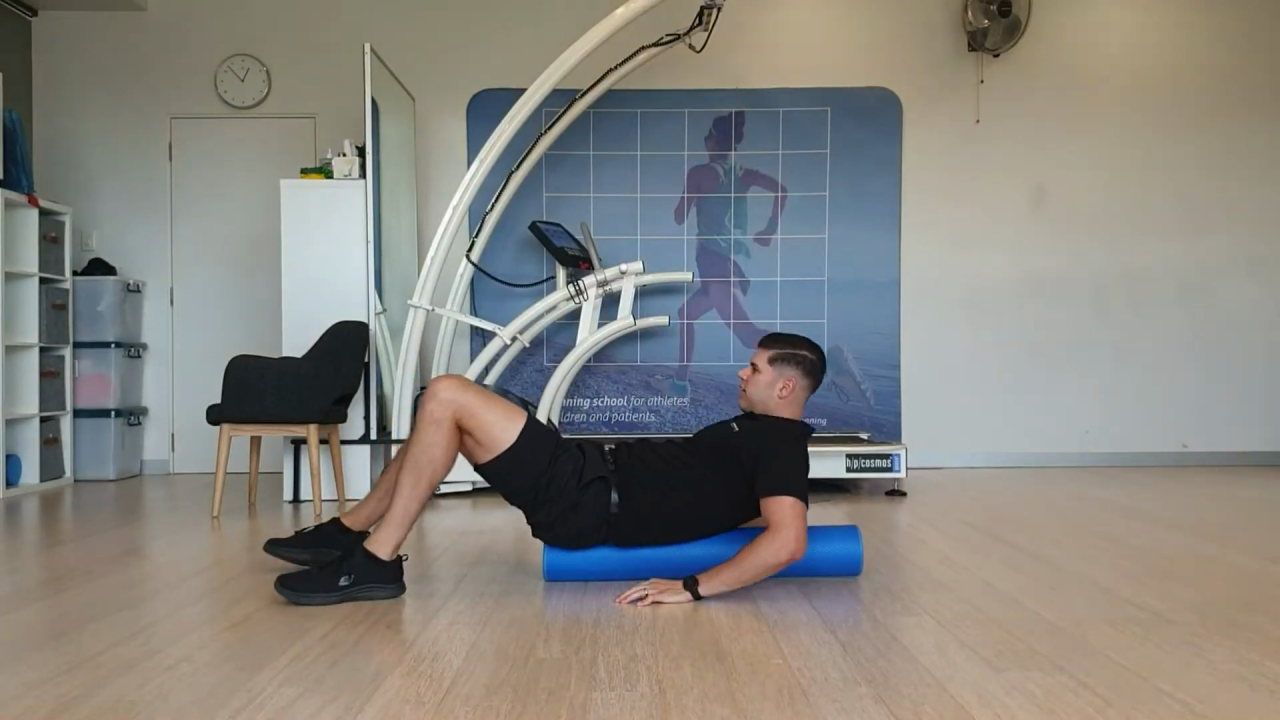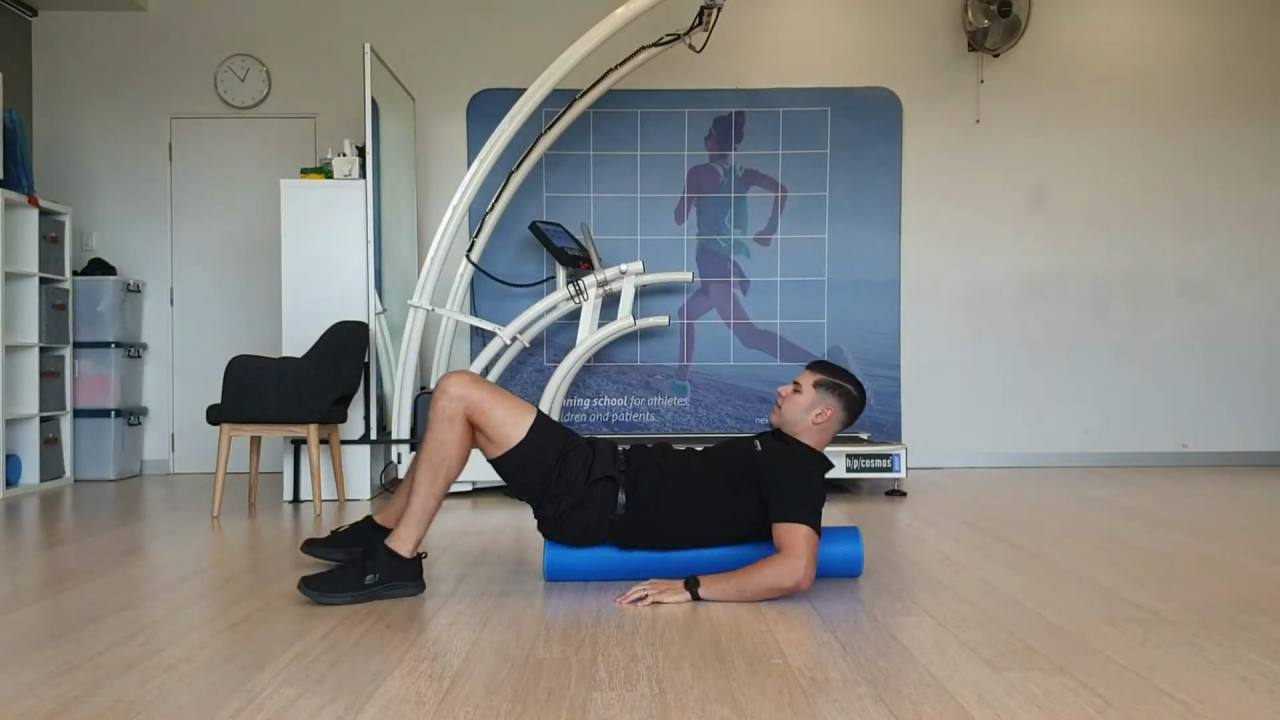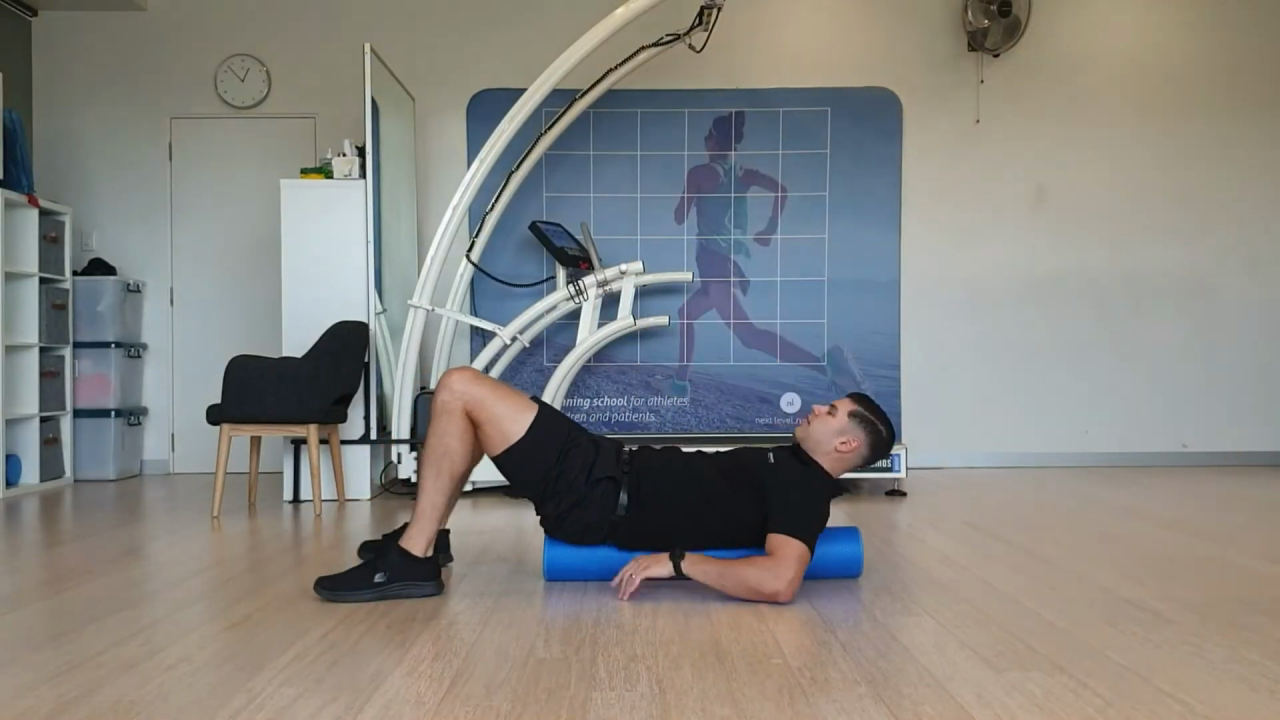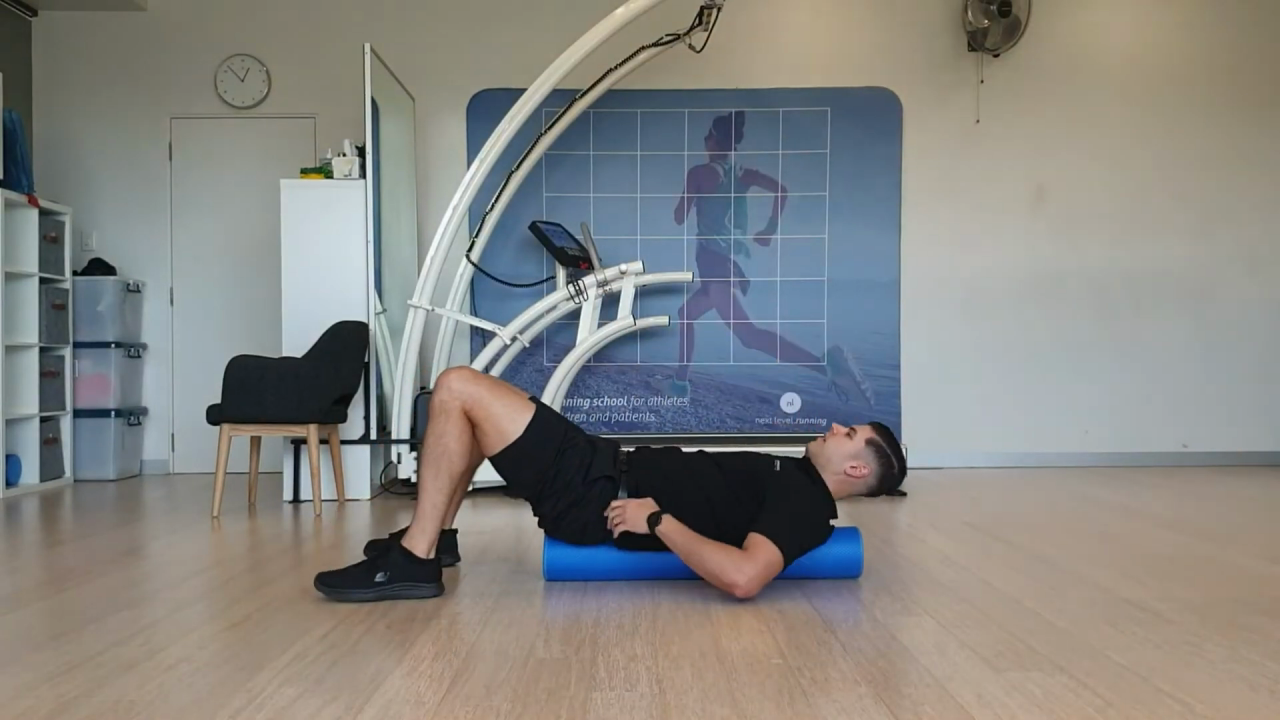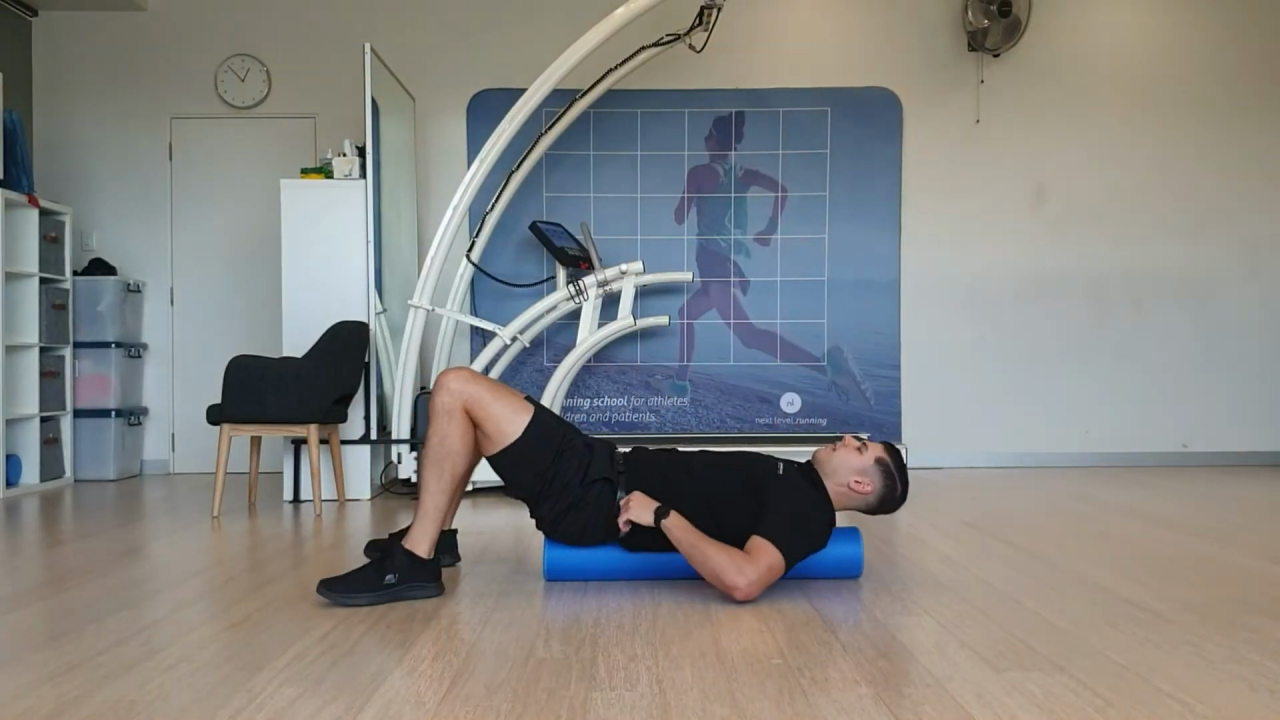
dt=0.2s
person 1, frame 1
left shoulder: (777, 446)
right shoulder: (763, 435)
left elbow: (787, 542)
left wrist: (690, 587)
left hip: (586, 504)
right hip: (593, 475)
left knee: (446, 397)
right knee: (447, 408)
left ankle: (375, 560)
right ankle: (350, 531)
person 1, frame 2
left shoulder: (798, 472)
right shoulder: (782, 452)
left elbow: (794, 571)
right elbow: (712, 498)
left wrist: (688, 588)
left hip: (594, 503)
right hip: (607, 473)
left knee: (455, 393)
right knee: (462, 397)
left ankle: (395, 560)
right ankle: (381, 529)
person 1, frame 3
left shoulder: (804, 494)
right shoulder: (794, 469)
left elbow: (779, 581)
left wrist: (675, 562)
left hip: (597, 501)
right hip: (613, 470)
left knee: (458, 389)
right knee: (467, 393)
left ankle: (411, 559)
right ankle: (427, 535)
person 1, frame 4
left shoulder: (802, 506)
right shoulder: (794, 480)
left elbow: (743, 577)
left wrist: (656, 519)
left hip: (595, 499)
right hip: (610, 470)
left knee: (456, 388)
right knee: (466, 393)
left ankle: (413, 562)
right ankle: (433, 536)
person 1, frame 5
left shoulder: (805, 512)
right shoulder: (796, 482)
left elbow: (743, 580)
left wrist: (661, 515)
left hip: (594, 500)
right hip: (609, 470)
left knee: (455, 389)
right knee: (464, 393)
left ankle: (412, 562)
right ankle: (433, 536)
person 2, frame 1
left shoulder: (701, 173)
right shoulder: (744, 172)
left elbow: (680, 218)
right elbow: (779, 190)
left wrist: (688, 198)
right wrist: (770, 229)
left hip: (714, 260)
right hip: (734, 261)
left knee: (745, 331)
right knee: (688, 314)
right ankle: (681, 380)
person 2, frame 2
left shoulder: (700, 173)
right shoulder: (744, 173)
left elbow: (680, 218)
right elbow: (780, 190)
left wrist: (686, 197)
right wrist: (771, 229)
left hip: (714, 261)
right hip: (734, 261)
left knee: (747, 333)
right knee: (687, 314)
right ankle: (681, 381)
person 2, frame 3
left shoulder: (699, 173)
right shoulder: (744, 173)
left elbow: (680, 218)
right elbow: (780, 190)
left wrist: (689, 194)
right wrist: (770, 229)
left hip: (715, 261)
right hip: (734, 260)
left knee: (748, 334)
right knee: (687, 314)
left ankle: (825, 365)
right ankle: (680, 381)
person 2, frame 4
left shoulder: (700, 173)
right shoulder: (744, 174)
left elbow: (680, 218)
right elbow: (781, 190)
left wrist: (686, 196)
right wrist: (770, 229)
left hip: (714, 260)
right hip: (735, 261)
left knee: (748, 334)
right knee: (686, 314)
left ankle: (826, 365)
right ankle: (681, 381)
person 2, frame 5
left shoulder: (700, 173)
right shoulder: (744, 174)
left elbow: (680, 218)
right elbow: (781, 190)
left wrist: (687, 195)
right wrist: (770, 229)
left hip: (714, 260)
right hip: (735, 261)
left knee: (749, 334)
right knee: (686, 314)
left ankle: (826, 365)
right ankle: (681, 382)
